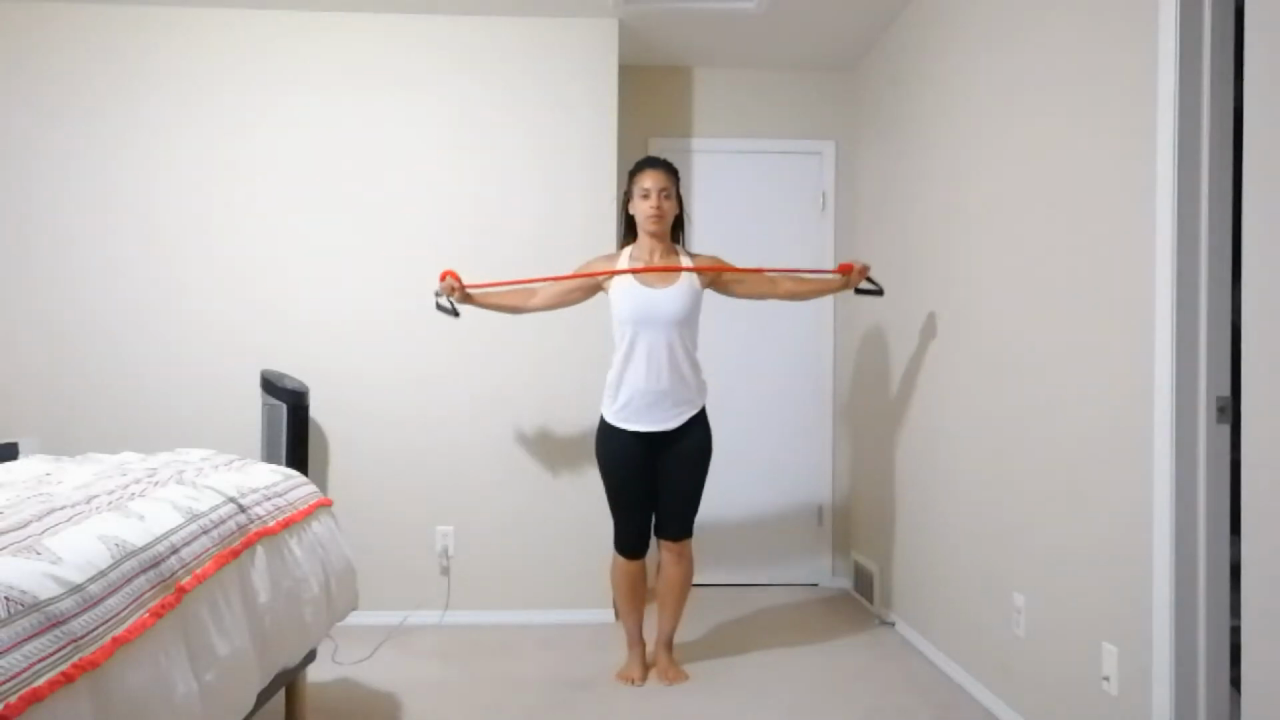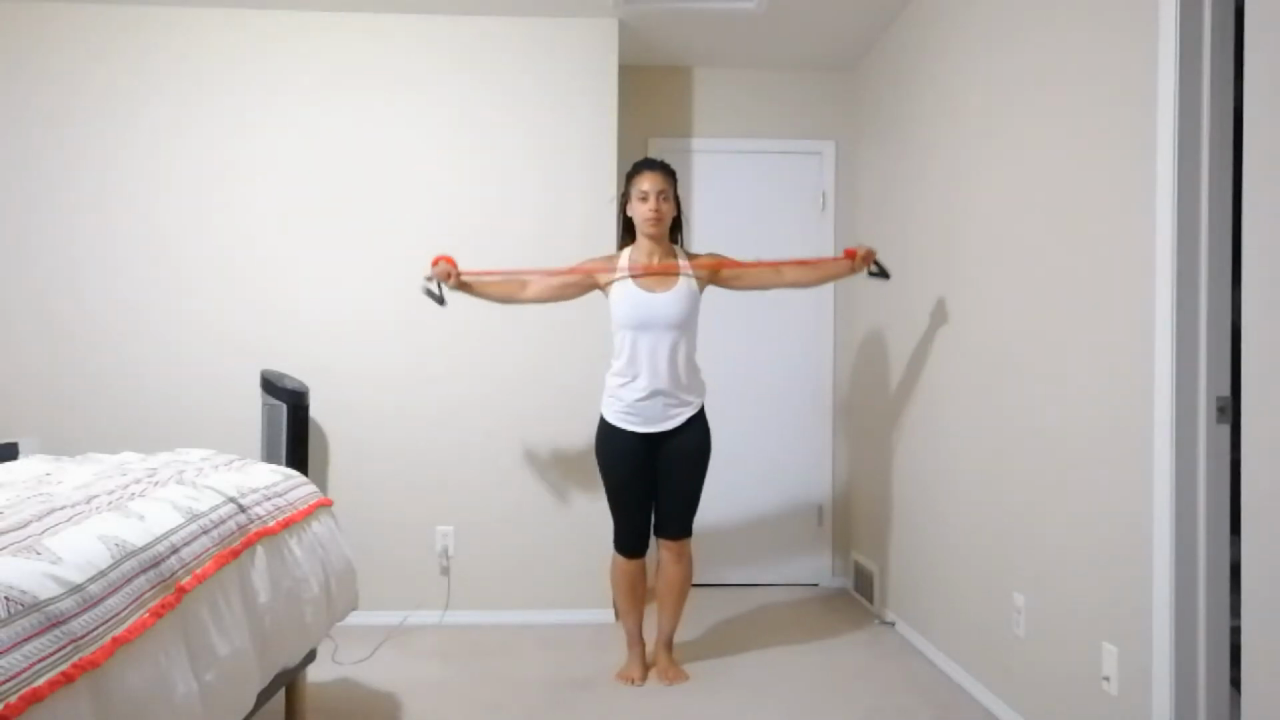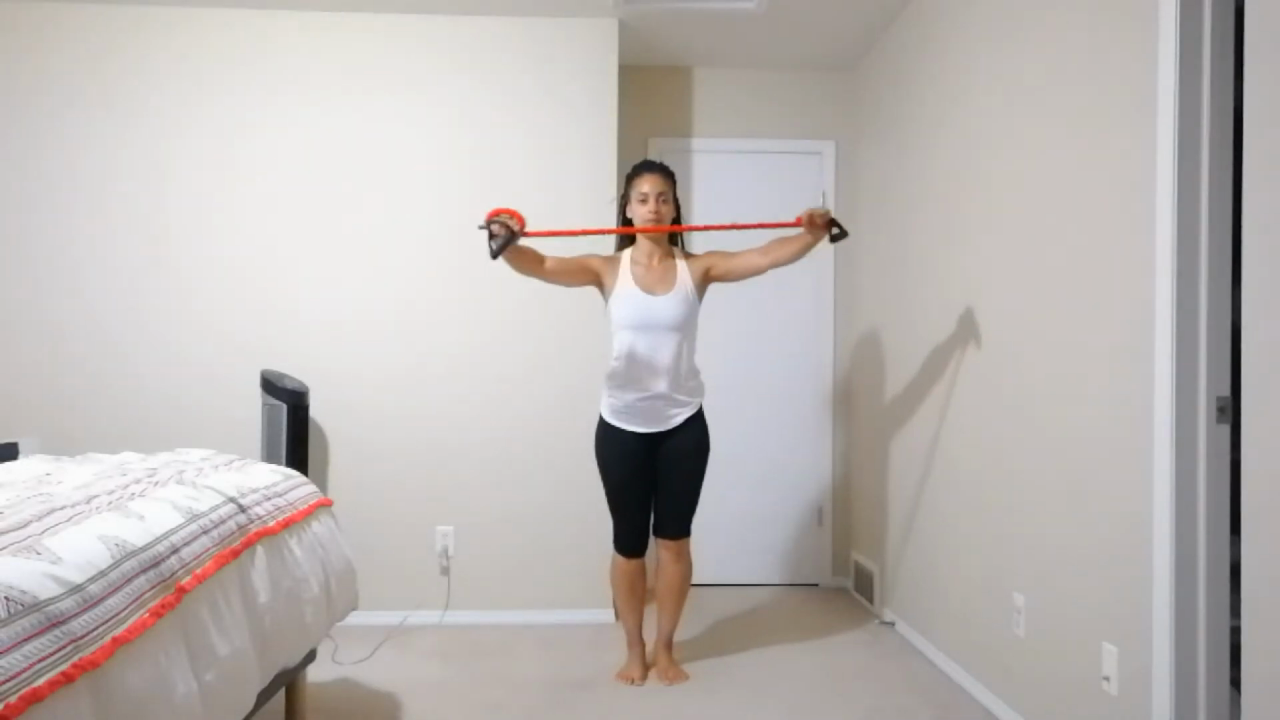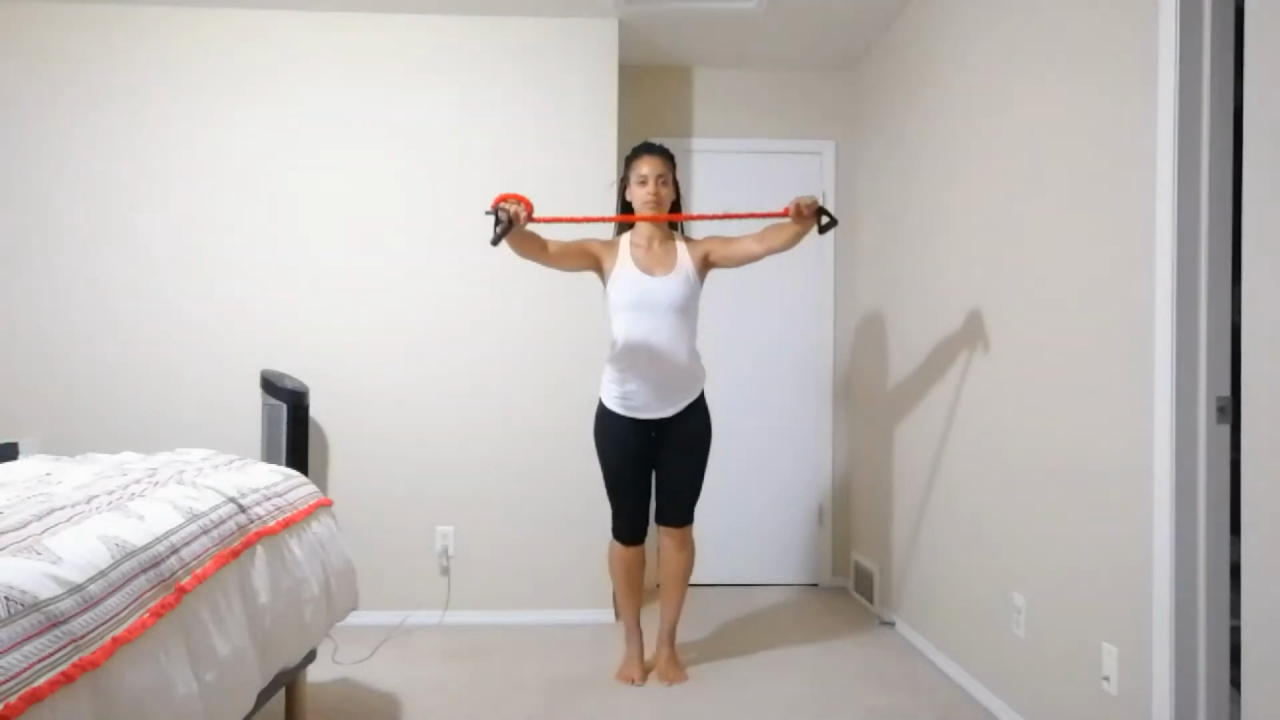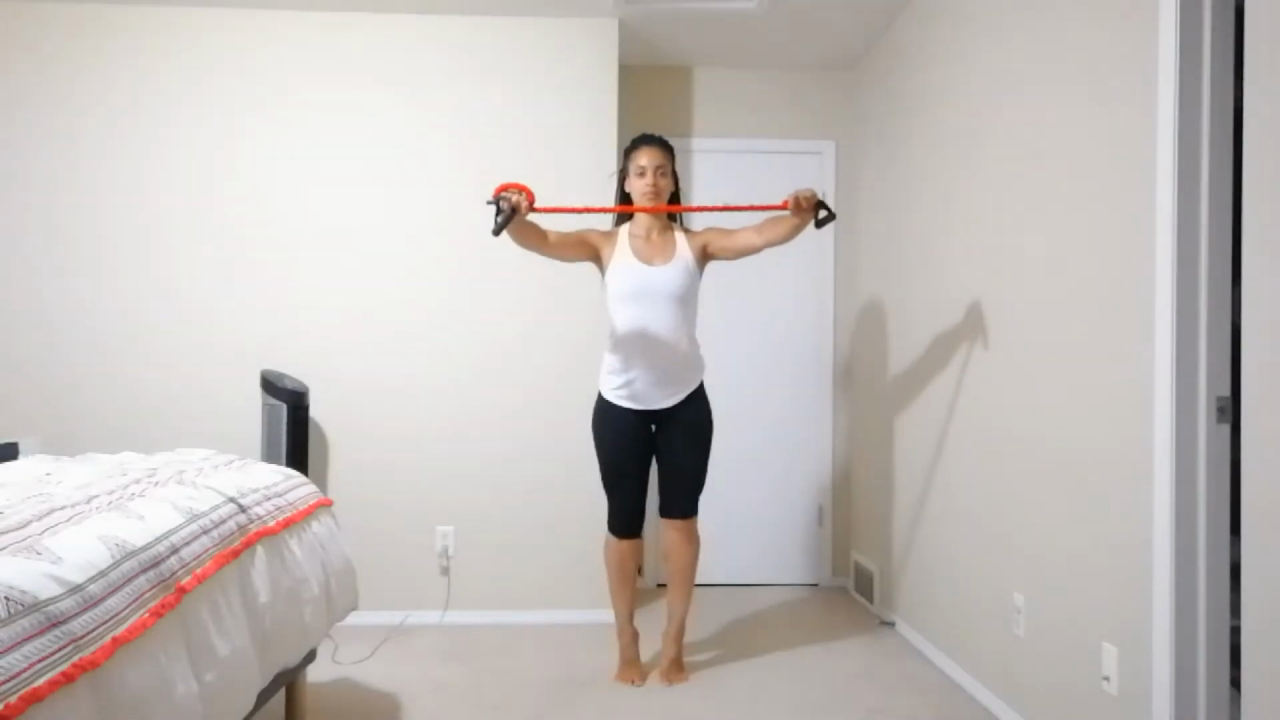
dt=0.5s
person 1, frame 1
left shoulder: (701, 268)
right shoulder: (607, 269)
left elbow: (777, 286)
right elbow: (534, 298)
left wrist: (840, 283)
right wrist: (469, 296)
left hip: (685, 426)
right hip: (623, 427)
left knee: (676, 541)
right knee: (629, 544)
left ankle: (665, 649)
right ankle: (634, 650)
person 1, frame 2
left shoulder: (700, 268)
right shoulder: (606, 269)
left elbow: (780, 275)
right elbow: (527, 289)
left wrist: (845, 266)
right wrist: (463, 283)
left hip: (684, 426)
right hip: (623, 426)
left knee: (675, 540)
right knee: (629, 543)
left ankle: (665, 649)
right ankle: (634, 649)
person 1, frame 3
left shoulder: (698, 268)
right shoulder: (606, 269)
left elbow: (768, 257)
right elbow: (538, 266)
left wrist: (813, 234)
right wrist: (508, 243)
left hip: (683, 425)
right hip: (622, 426)
left knee: (674, 540)
right knee: (628, 543)
left ankle: (664, 648)
right ankle: (634, 649)
person 1, frame 4
left shoulder: (698, 253)
right shoulder: (606, 253)
left elbow: (764, 243)
right elbow: (540, 251)
left wrist: (802, 222)
right wrist: (514, 230)
left hip: (685, 411)
right hip: (621, 412)
left knee: (676, 526)
right knee: (628, 530)
left ankle: (667, 645)
right ankle: (633, 646)
person 1, frame 5
left shoulder: (698, 243)
right shoulder: (604, 243)
left elbow: (762, 236)
right elbow: (541, 241)
left wrist: (800, 216)
right wrist: (516, 219)
left hip: (684, 402)
right hip: (621, 403)
left knee: (680, 517)
right knee: (623, 522)
left ankle: (674, 641)
right ankle: (627, 642)
